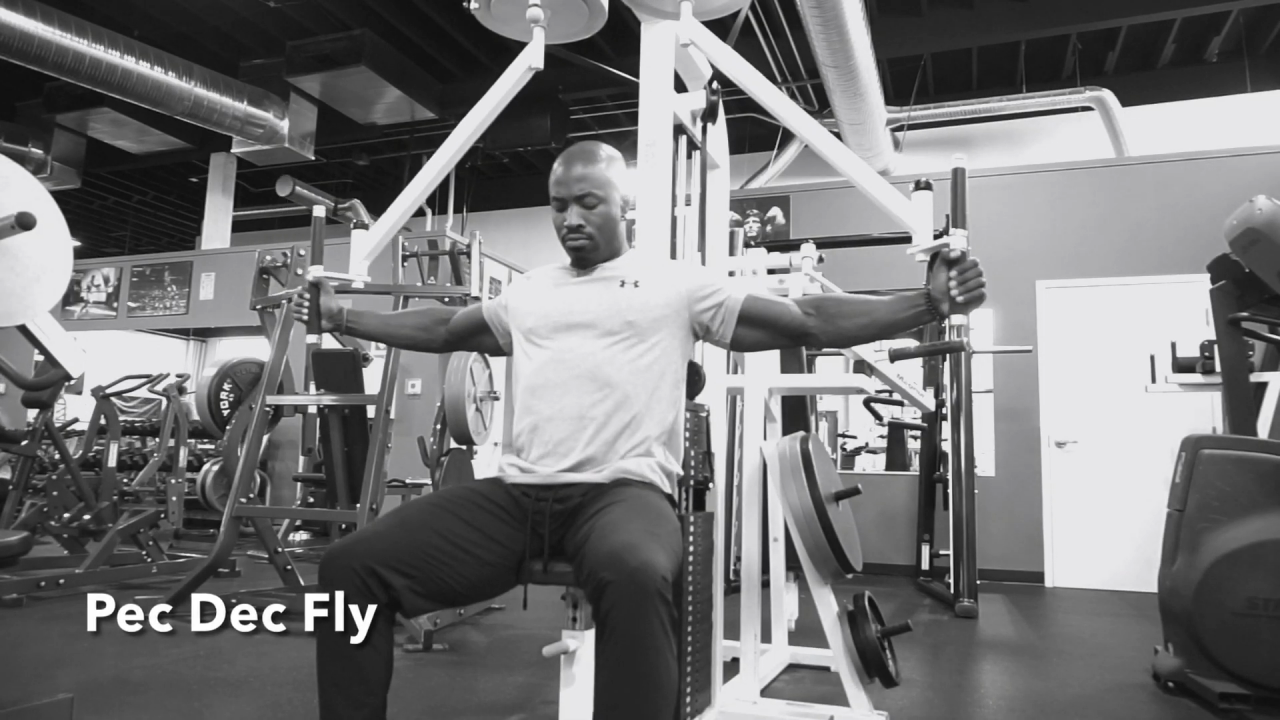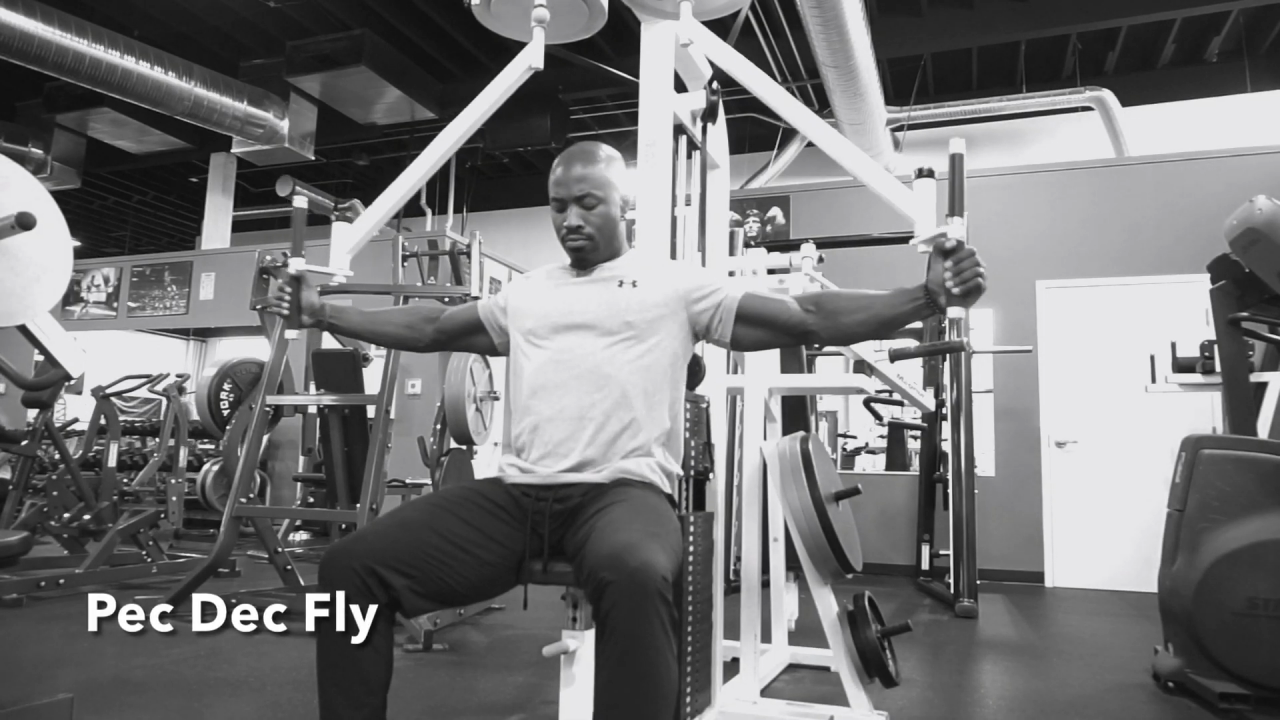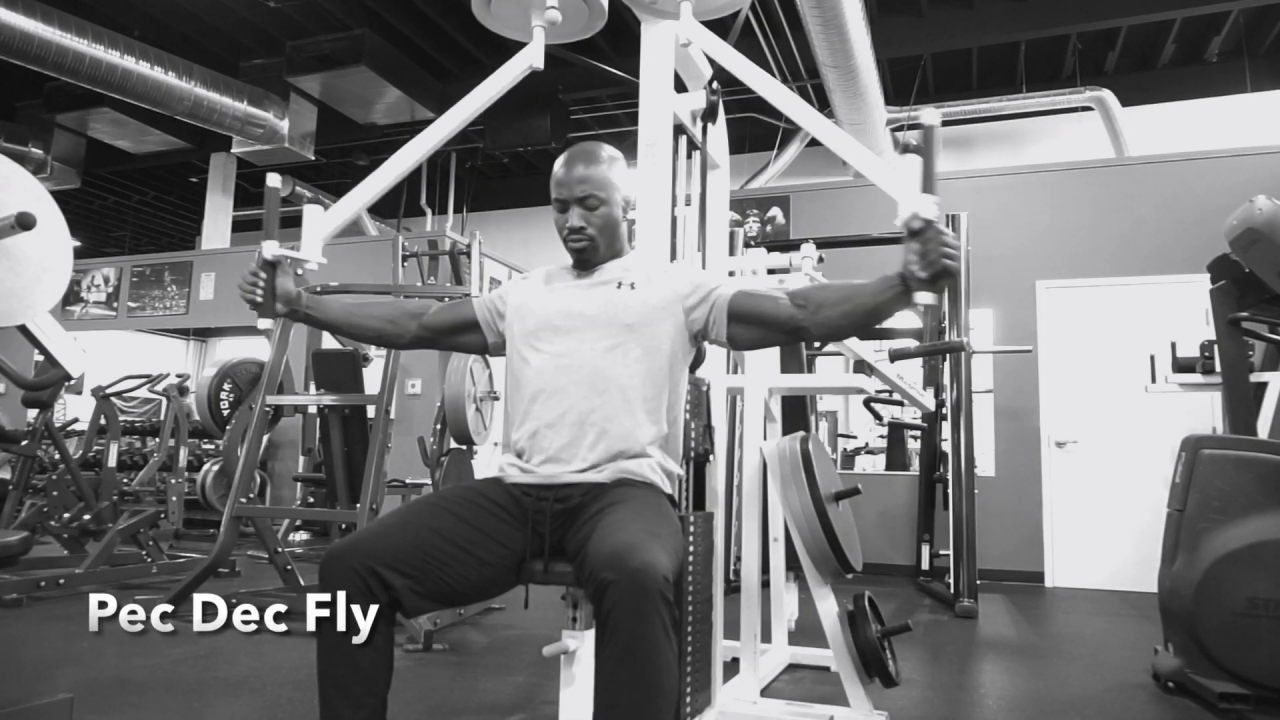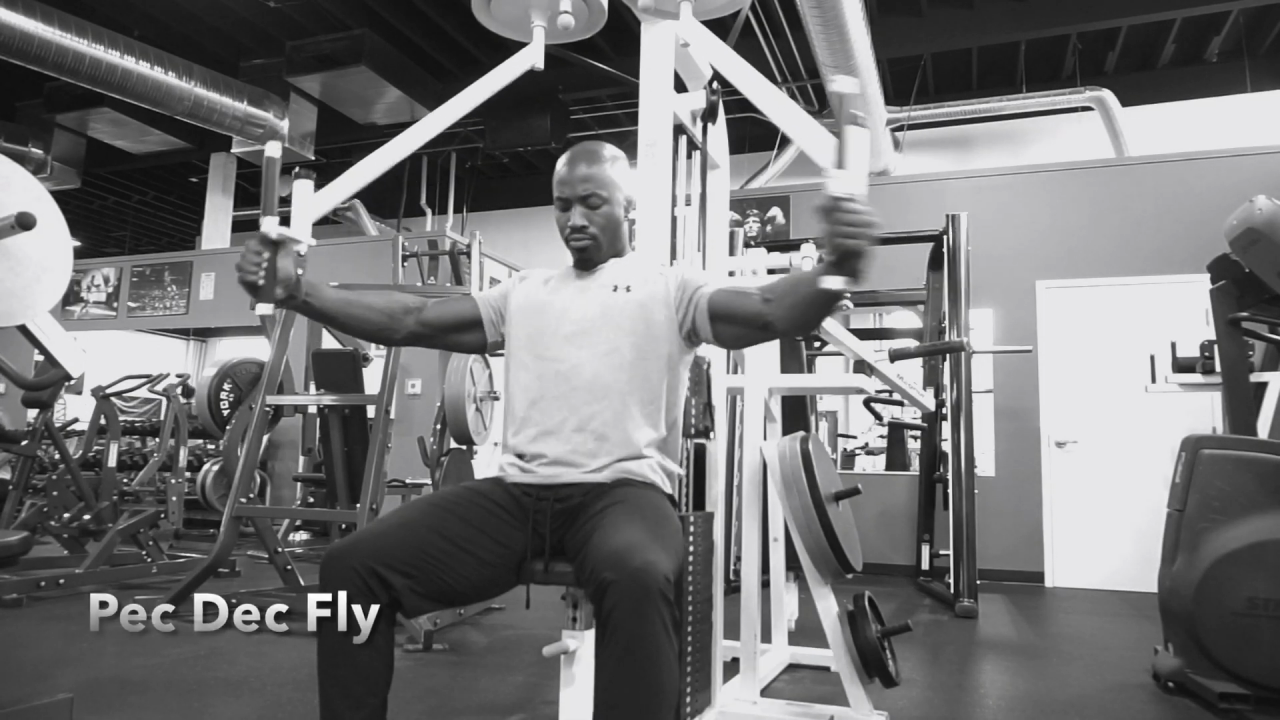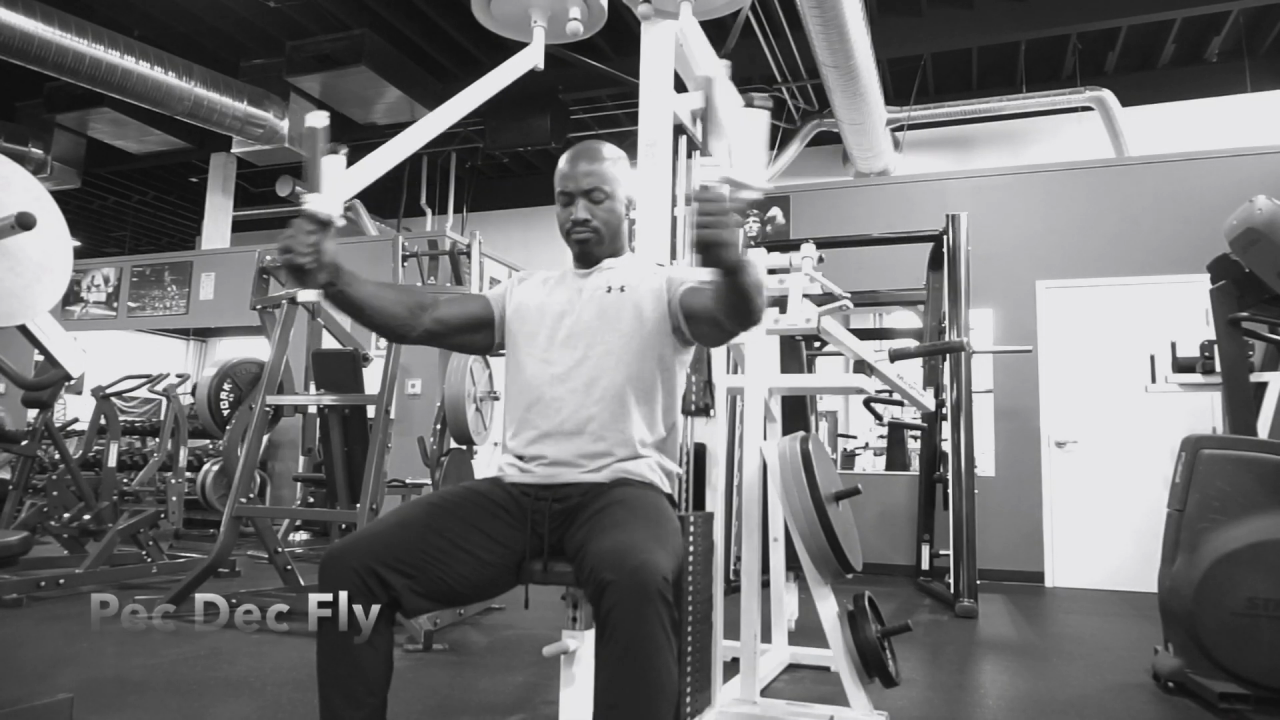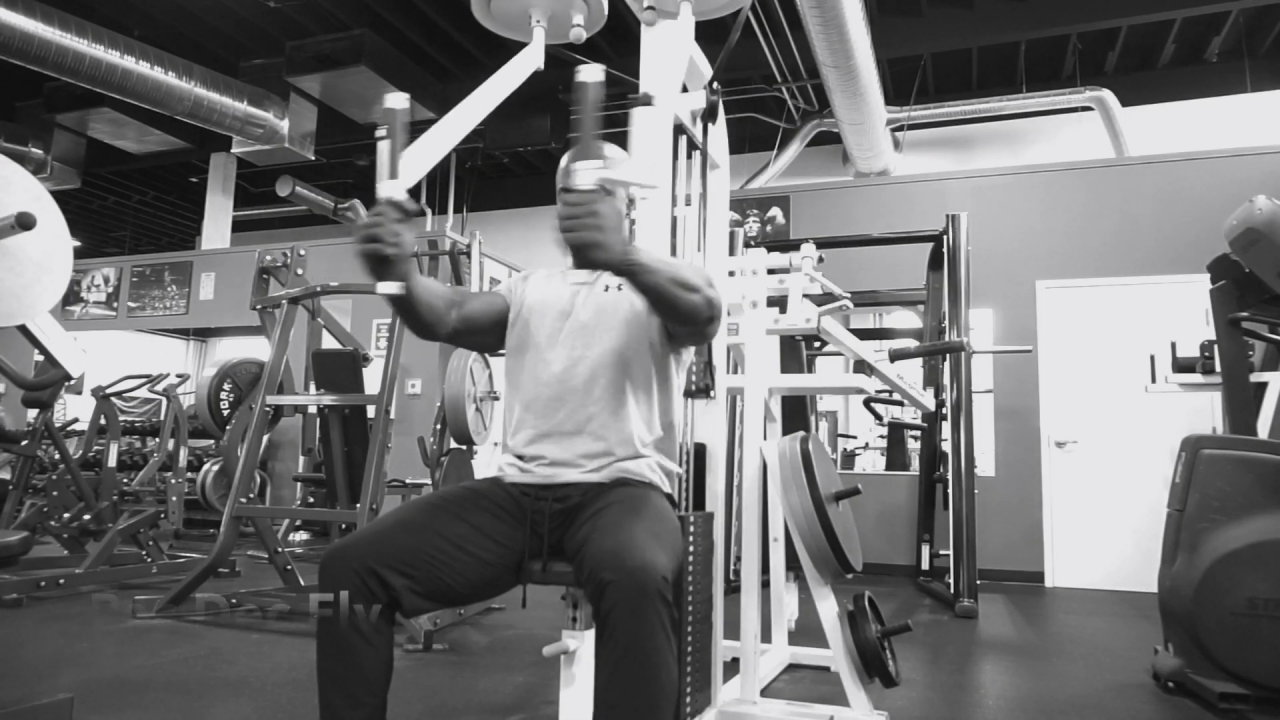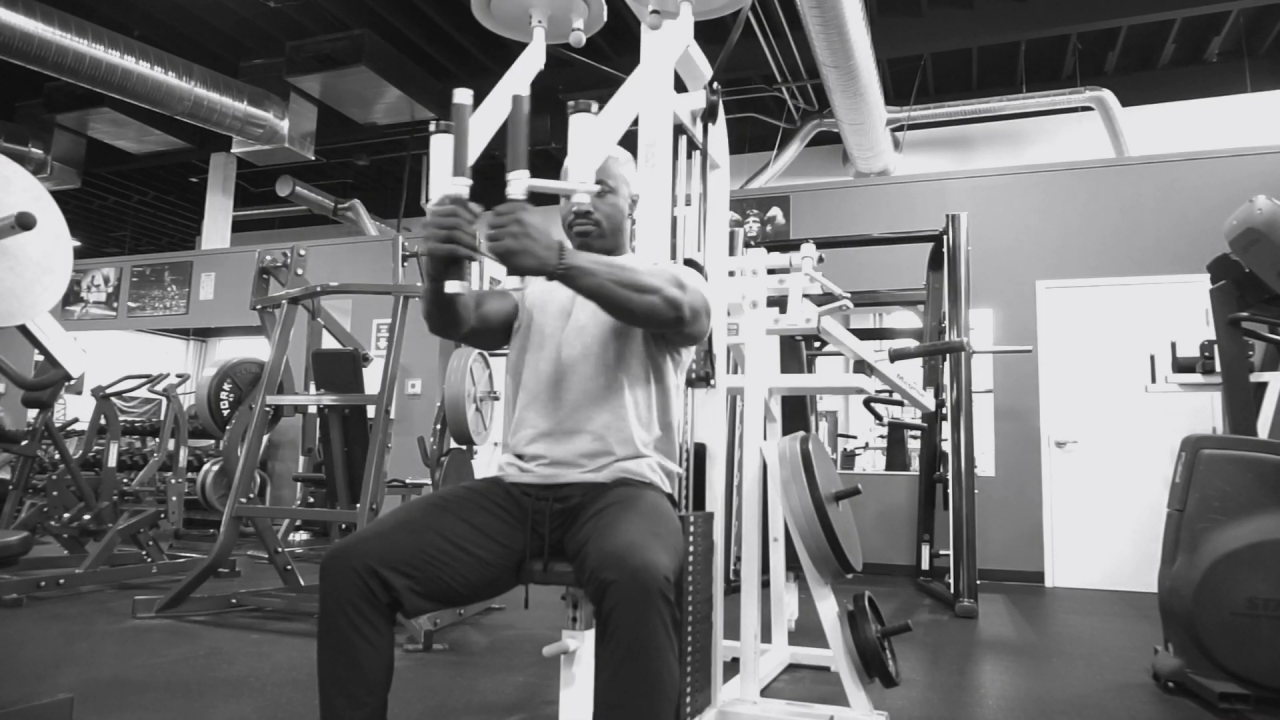
dt=0.2s
person 1, frame 1
left shoulder: (677, 284)
right shoulder: (527, 291)
left elbow: (809, 321)
right elbow: (442, 328)
left wrist: (929, 301)
right wrist: (339, 317)
left hip: (623, 487)
right hip: (517, 491)
left knee: (635, 575)
right knee: (352, 565)
person 1, frame 2
left shoulder: (676, 284)
right shoulder: (525, 292)
left elbow: (809, 317)
right elbow: (432, 327)
left wrist: (928, 296)
right wrist: (322, 312)
left hip: (622, 487)
right hip: (517, 490)
left knee: (634, 574)
right knee: (352, 564)
person 1, frame 3
left shoulder: (676, 287)
right shoulder: (523, 294)
left elbow: (800, 314)
right elbow: (416, 323)
left wrist: (906, 281)
right wrist: (299, 304)
left hip: (623, 487)
right hip: (516, 491)
left knee: (635, 575)
right knee: (350, 565)
person 1, frame 4
left shoulder: (671, 287)
right shoulder: (523, 293)
left elbow: (772, 311)
right elbow: (409, 319)
left wrist: (837, 267)
right wrist: (295, 291)
left hip: (623, 488)
right hip: (517, 491)
left knee: (638, 577)
right knee: (353, 566)
person 1, frame 5
left shoulder: (663, 285)
right shoulder: (526, 293)
left elbow: (735, 309)
right elbow: (420, 318)
left wrist: (731, 261)
right wrist: (329, 275)
left hip: (623, 488)
right hip: (517, 491)
left knee: (635, 577)
right knee: (351, 565)
person 1, frame 6
left shoulder: (657, 285)
right shoulder: (531, 290)
left elbow: (699, 306)
right elbow: (442, 316)
left wrist: (621, 253)
right wrist: (394, 269)
left hip: (621, 488)
right hip: (516, 490)
left knee: (636, 576)
right knee: (351, 565)
person 1, frame 7
left shoulder: (665, 280)
right shoulder: (532, 292)
left elbow: (674, 309)
right elbow: (455, 318)
left wrist: (559, 259)
right wrist: (440, 266)
left hip: (622, 487)
right hip: (517, 490)
left knee: (638, 577)
right knee: (352, 566)
